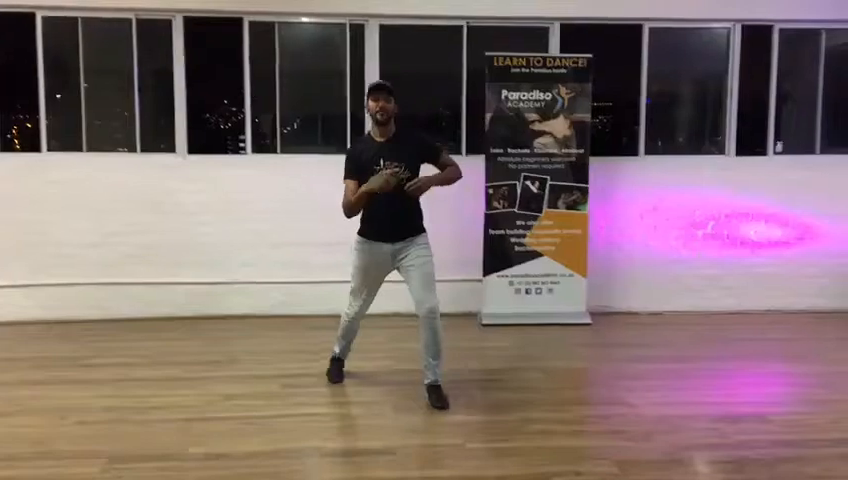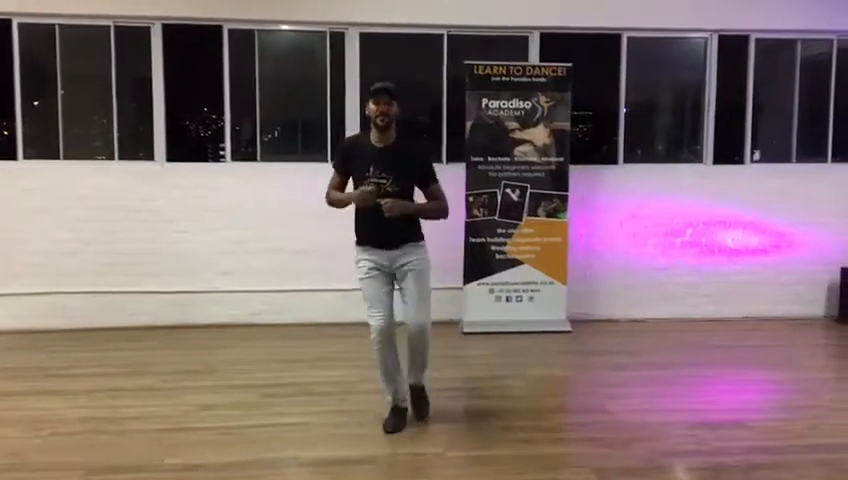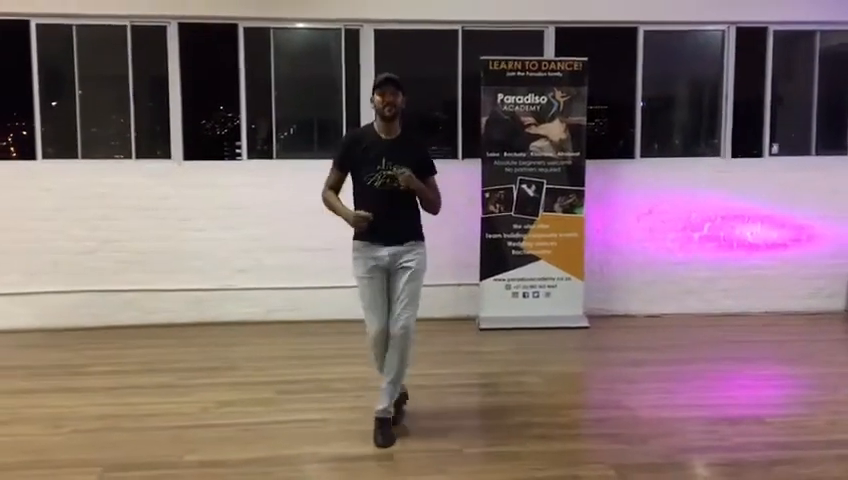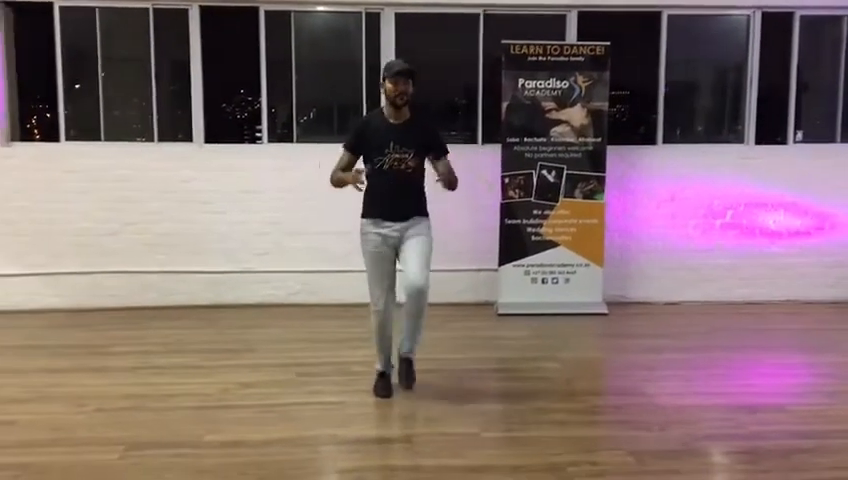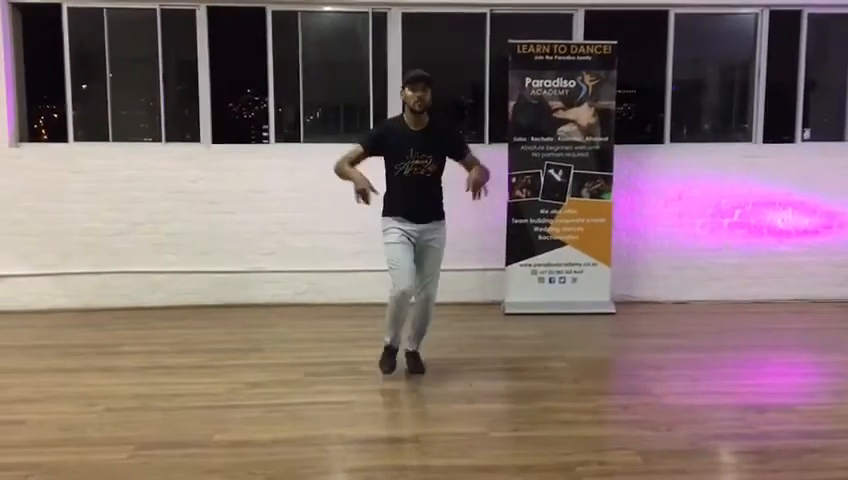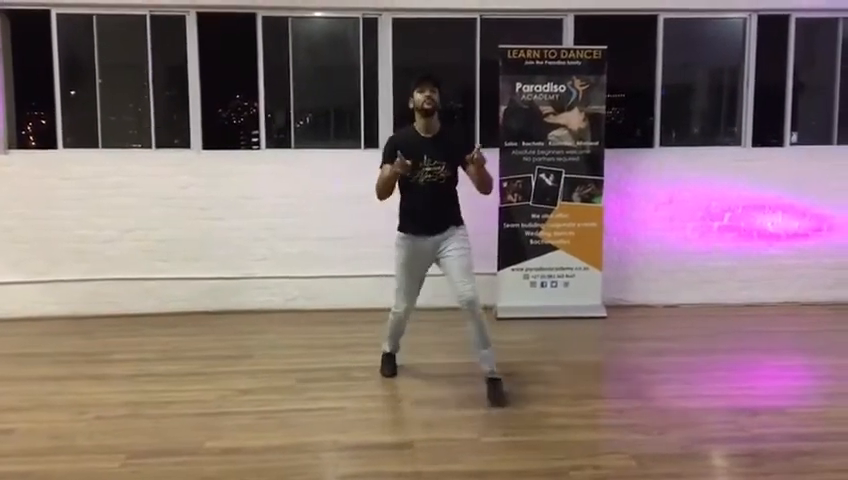
dt=0.5s
person 1, frame 1
left shoulder: (414, 142)
right shoulder: (358, 152)
left elbow: (455, 170)
right elbow: (348, 209)
left wrist: (429, 180)
right wrist: (369, 188)
left hip: (412, 241)
right hip: (372, 243)
left knee: (429, 309)
right knee: (356, 307)
left ankle: (432, 381)
right ankle: (338, 355)
person 1, frame 2
left shoulder: (413, 155)
right shoulder: (351, 148)
left elbow: (441, 209)
right elbow: (330, 196)
left wrist: (405, 206)
right wrist: (350, 196)
left hip: (410, 250)
right hip: (369, 253)
left knee: (419, 325)
right knee: (380, 327)
left ankle: (416, 382)
right ankle: (397, 400)
person 1, frame 3
left shoulder: (417, 147)
right shoulder: (354, 141)
left elbow: (434, 205)
right elbow: (328, 190)
left wrist: (416, 184)
right wrist: (347, 213)
left hip: (409, 249)
right hip: (367, 249)
left knee: (401, 329)
right knee: (377, 329)
left ankle: (384, 412)
right ankle: (397, 391)
person 1, frame 4
left shoulder: (425, 129)
right shoulder: (366, 126)
left elbow: (451, 182)
right elbow: (336, 176)
left wrist: (447, 176)
right wrist: (347, 176)
left hip: (415, 223)
right hip: (375, 225)
left knee: (417, 285)
right knee: (380, 302)
left ankle: (407, 354)
right ankle: (383, 369)
person 1, frame 5
left shoulder: (444, 132)
right shoulder: (387, 131)
left elbow: (475, 165)
right elbow: (341, 164)
left wrist: (479, 174)
right wrist: (356, 178)
left hip: (433, 225)
right hip: (397, 222)
left knee: (426, 295)
right knee: (402, 288)
left ankle: (413, 349)
right ankle: (391, 344)
person 1, frame 6
left shoulder: (455, 140)
right shoulder: (399, 142)
left elbow: (485, 188)
right elbow: (381, 193)
left wrist: (479, 167)
right wrist: (393, 174)
left hip: (452, 233)
right hip: (413, 237)
left knee: (469, 299)
right knee: (403, 305)
left ankle: (491, 374)
right ankle: (389, 352)
